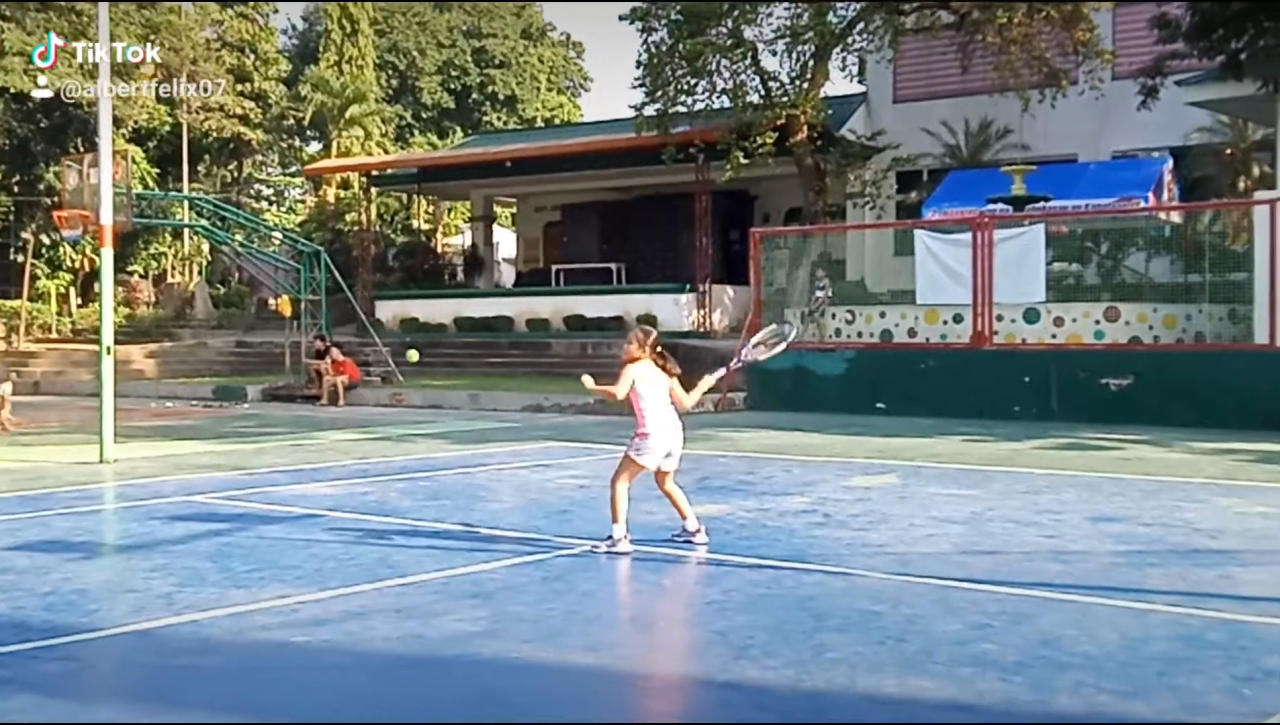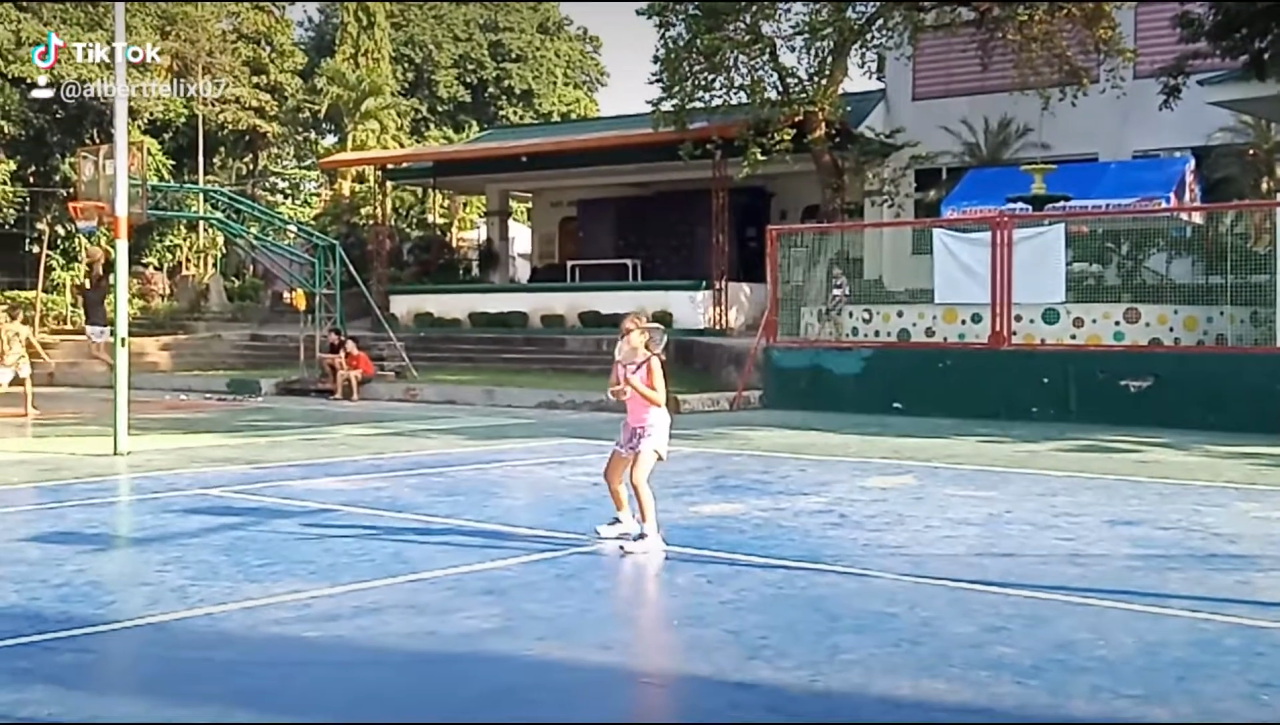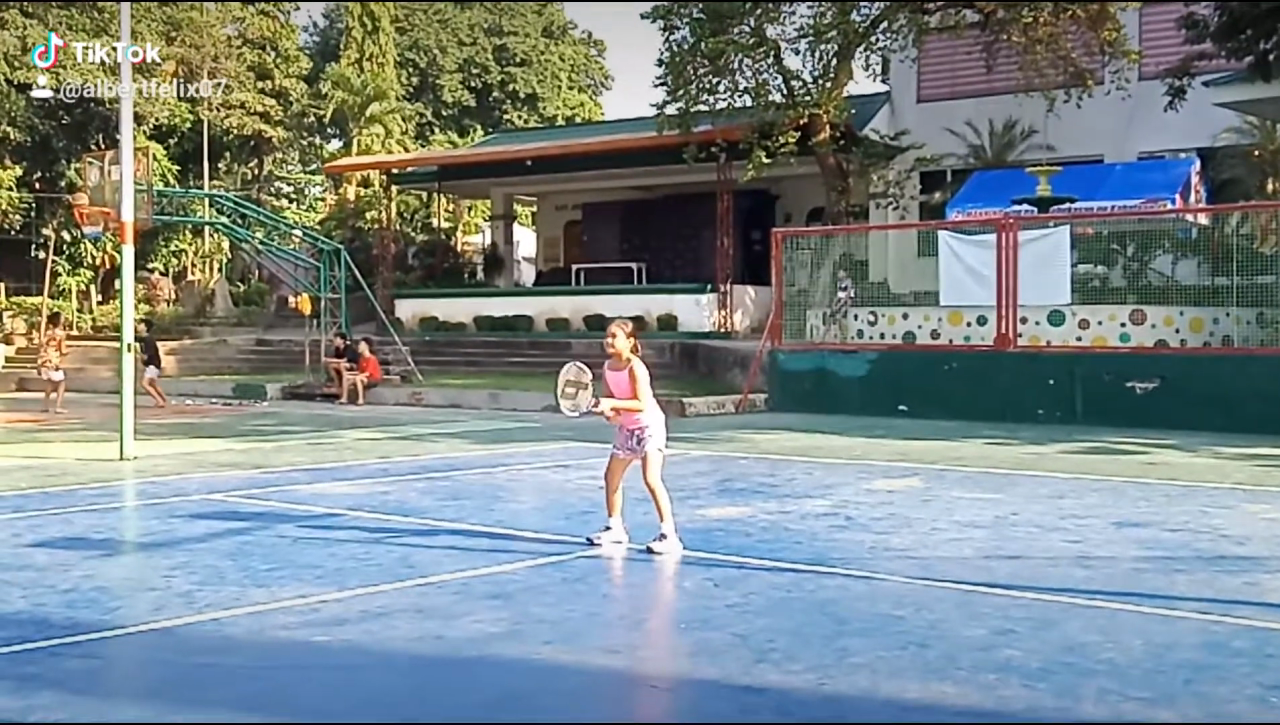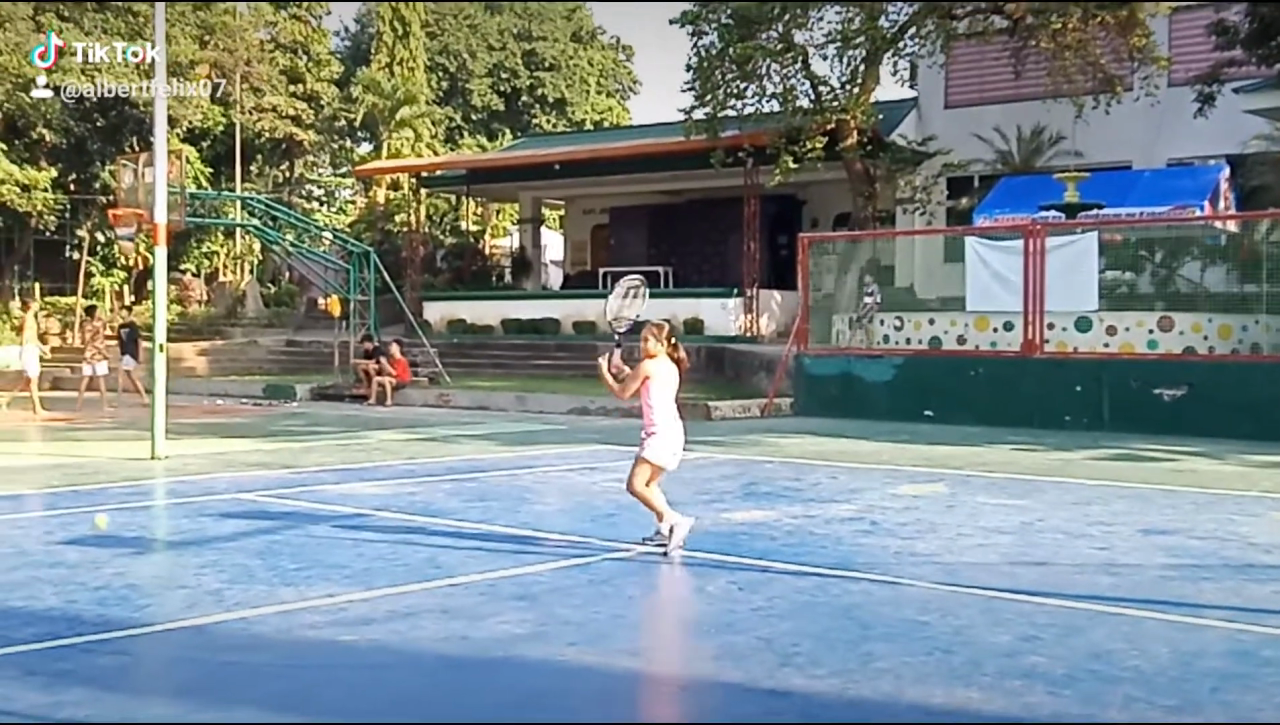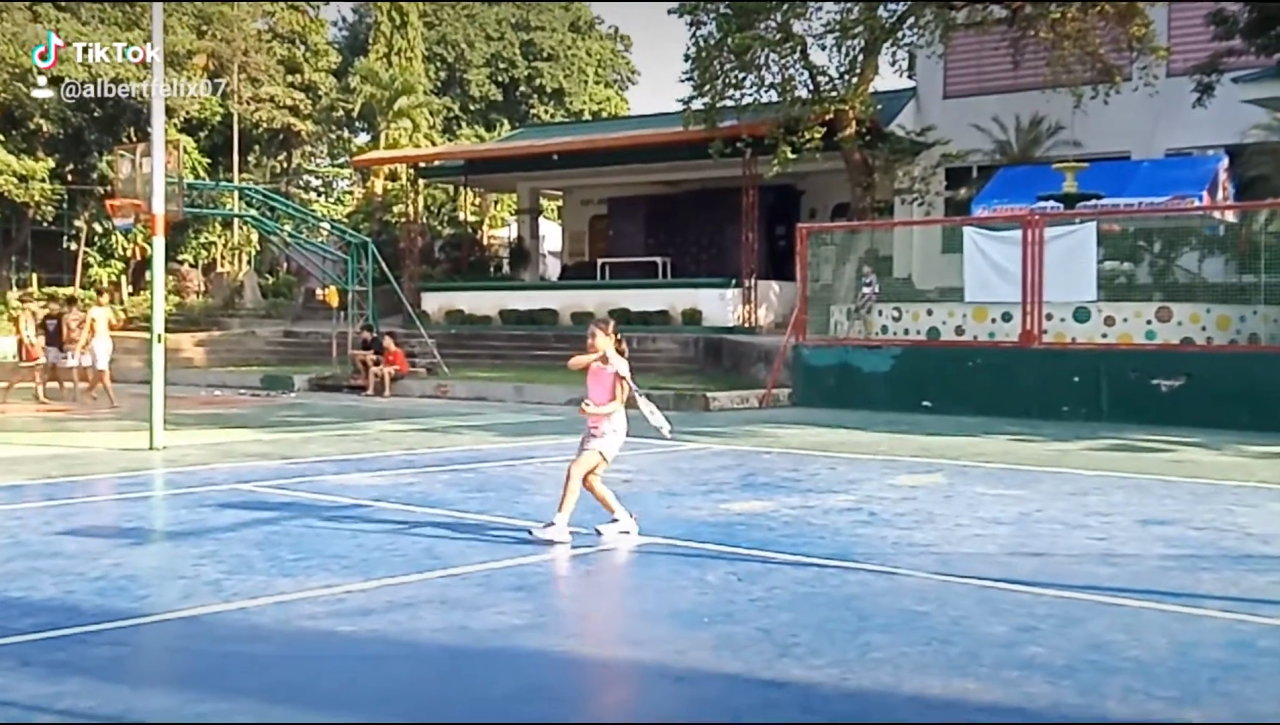
dt=1s
person 1, frame 1
left shoulder: (632, 369)
right shoulder: (664, 373)
left elbow: (617, 393)
right elbow: (685, 403)
left wrist: (592, 387)
right wrist: (704, 385)
left hip: (651, 434)
right hip: (672, 431)
left knee: (619, 482)
right knee: (666, 483)
left ankle: (619, 537)
right ankle: (694, 528)
person 1, frame 2
left shoulder: (651, 362)
left elbow: (660, 400)
right elbow: (613, 389)
left wrist: (635, 383)
right wrist: (618, 390)
left hip: (654, 426)
right hip: (632, 425)
left knee: (637, 478)
right knee: (611, 475)
left ankle: (651, 535)
right ankle: (625, 520)
person 1, frame 3
left shoulder: (635, 367)
right shoulder: (607, 367)
left elbow: (642, 404)
left wrist: (612, 403)
right wrist: (609, 412)
left hip: (649, 426)
right hip: (627, 429)
left knee: (652, 479)
right knee: (611, 477)
left ankle: (669, 535)
right ankle: (616, 528)
person 1, frame 4
left shoulder: (647, 365)
right shoulder: (671, 367)
left elbow: (623, 393)
left wrist: (605, 373)
right wrist: (623, 371)
left hip: (660, 433)
right hip: (670, 432)
left knee: (635, 485)
right knee: (648, 484)
left ankle: (675, 520)
right ankle: (666, 530)
person 1, frame 5
left shoulder: (619, 364)
right shoulder: (596, 360)
left elbow: (619, 402)
right elbow: (572, 363)
left wrist: (596, 410)
right wrist: (600, 356)
left hip: (611, 429)
right hip: (594, 429)
left knee: (575, 470)
right knee: (590, 480)
left ankle: (560, 525)
right ankle: (623, 519)
